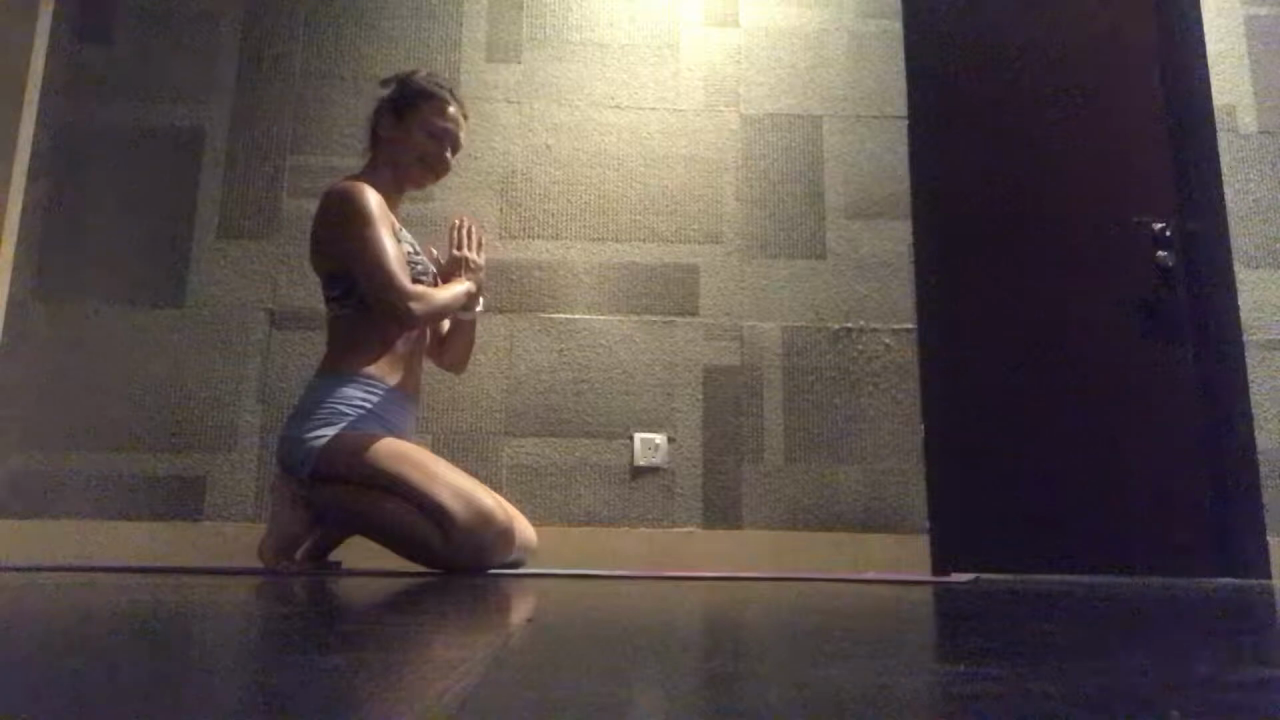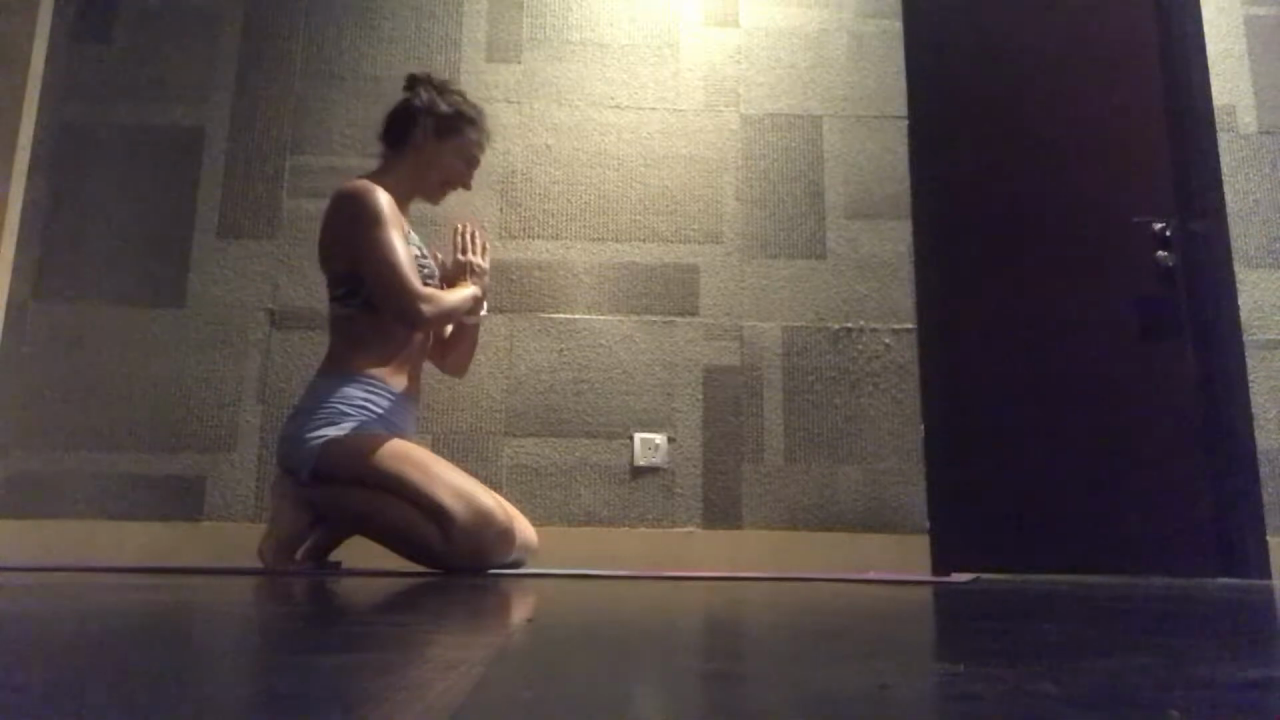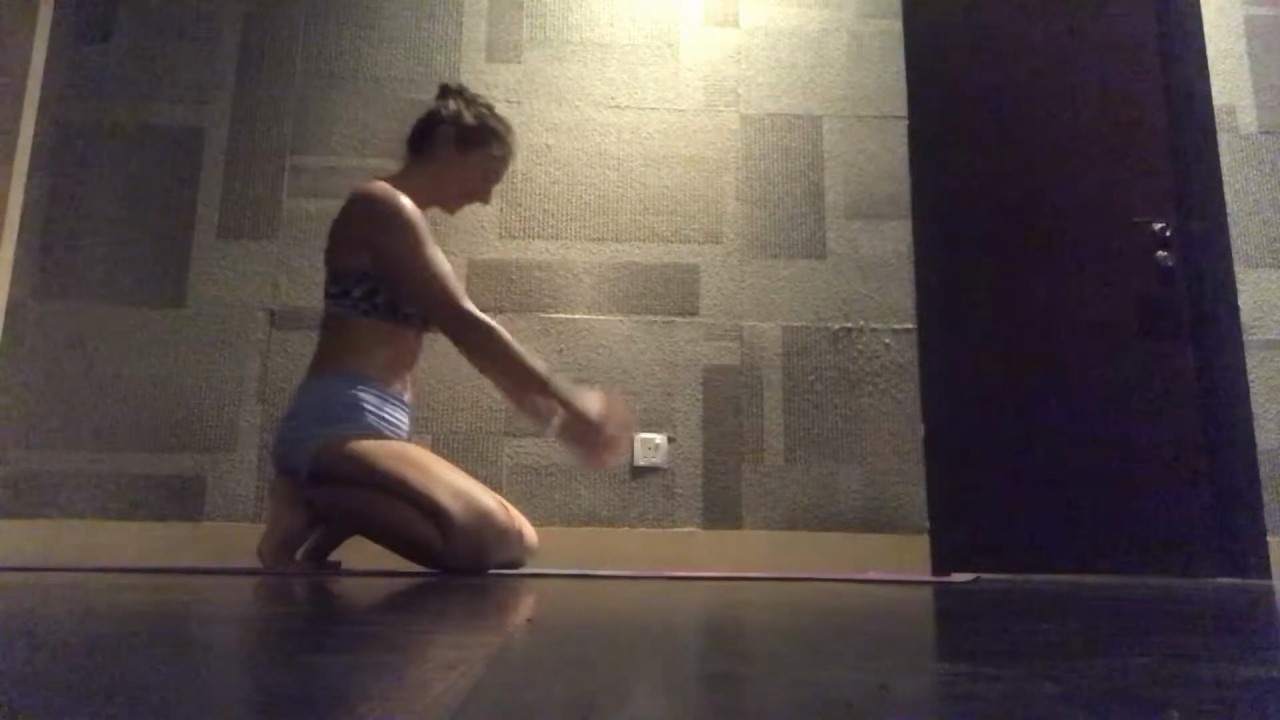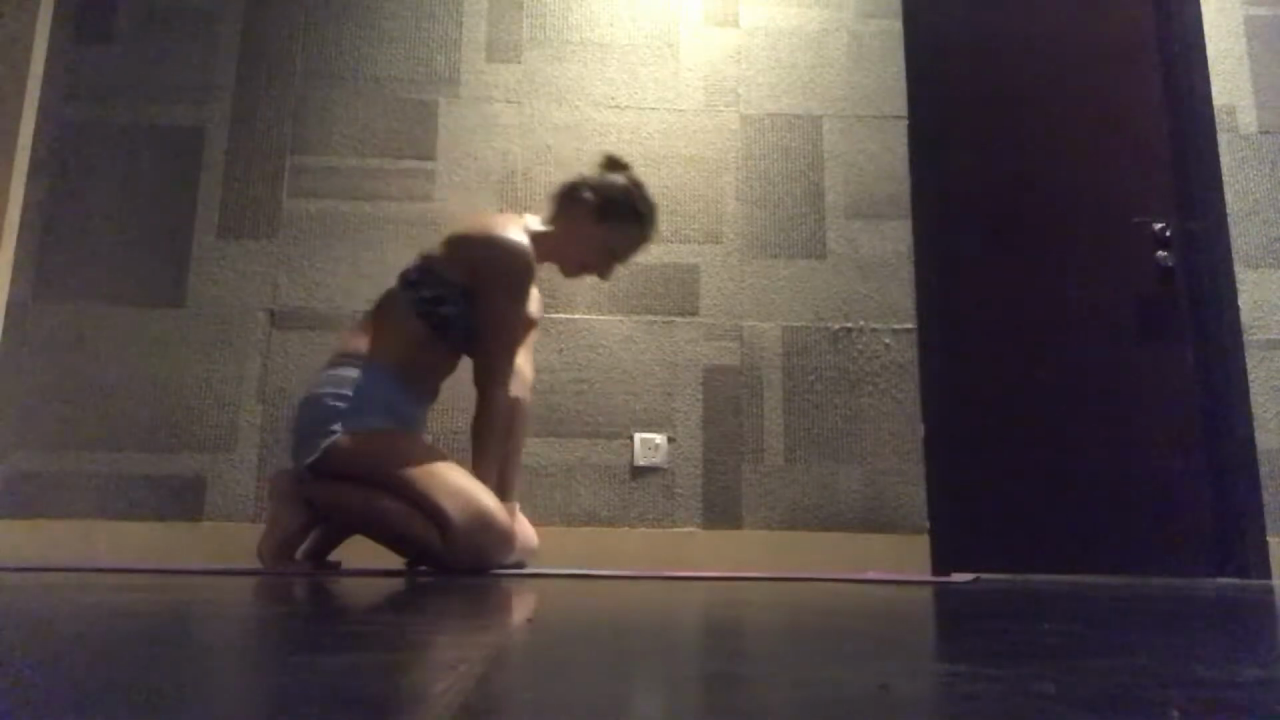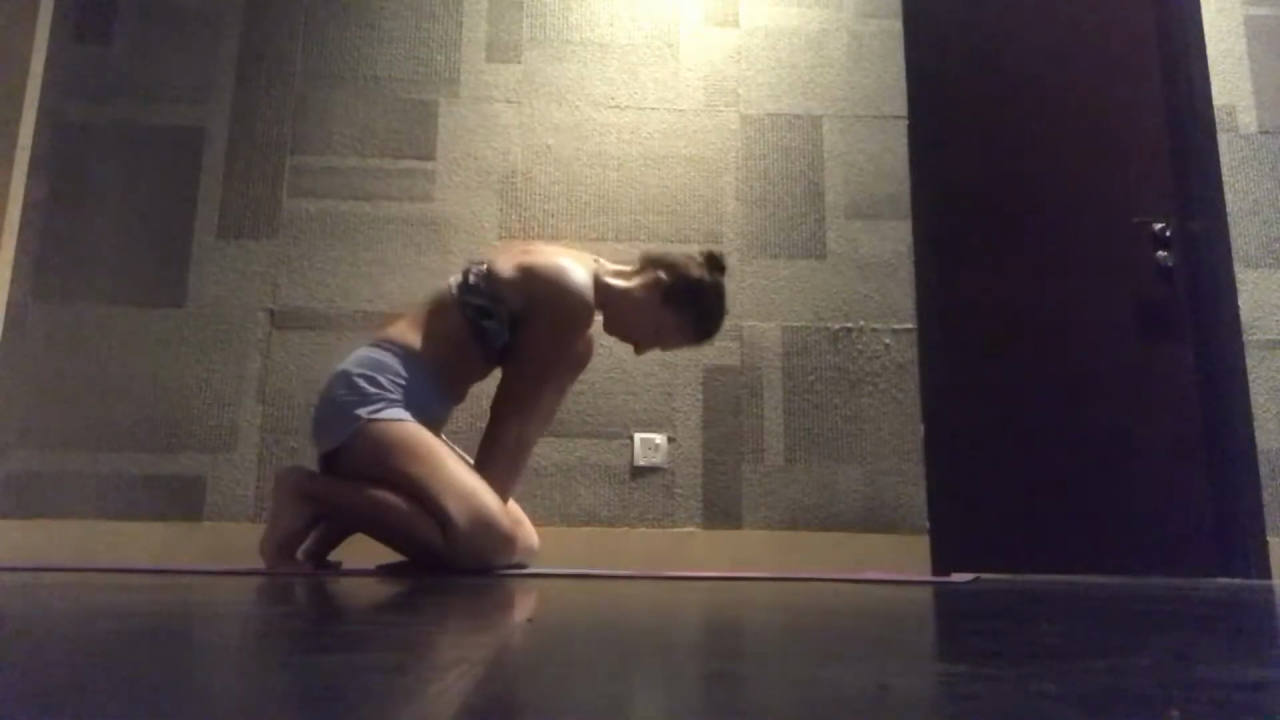
dt=0.5s
person 1, frame 1
left shoulder: (400, 235)
right shoulder: (354, 199)
left elbow: (451, 357)
right elbow: (404, 306)
left wrist: (468, 291)
right wrist: (463, 287)
left hip: (381, 432)
right hip: (341, 425)
left knee: (518, 541)
right knee: (488, 536)
left ankle: (328, 518)
right ankle: (316, 502)
person 1, frame 2
left shoulder: (403, 230)
right shoulder: (365, 200)
left elbow: (452, 362)
right elbow: (415, 307)
left wrist: (471, 295)
right wrist: (470, 290)
left hip: (382, 432)
right hip: (343, 426)
left knee: (519, 541)
right knee: (489, 537)
left ankle: (329, 516)
right ankle: (314, 501)
person 1, frame 3
left shoulder: (408, 224)
right shoulder: (383, 204)
left elbow: (478, 349)
right elbow: (463, 323)
left wrist: (554, 417)
right wrist: (568, 400)
left hip: (375, 428)
right hip: (336, 425)
left knee: (519, 541)
right knee: (491, 538)
left ankle: (332, 516)
right ankle: (314, 501)
person 1, frame 4
left shoulder: (528, 305)
right shoulder: (509, 249)
left elbow: (513, 400)
right elbow: (494, 393)
left wrist: (499, 502)
right wrist: (490, 504)
left hip: (384, 417)
right hip: (347, 412)
left knee: (518, 541)
right knee: (487, 537)
left ankle: (328, 505)
right ankle: (306, 493)
person 1, frame 5
left shoulder: (580, 344)
right shoulder: (569, 290)
left elbow: (525, 429)
right elbow: (511, 421)
left wrist: (487, 508)
right wrist: (484, 511)
left hip: (409, 410)
right hip: (373, 395)
left knee: (520, 543)
right knee: (490, 542)
left ankle: (337, 517)
right ankle: (310, 493)
